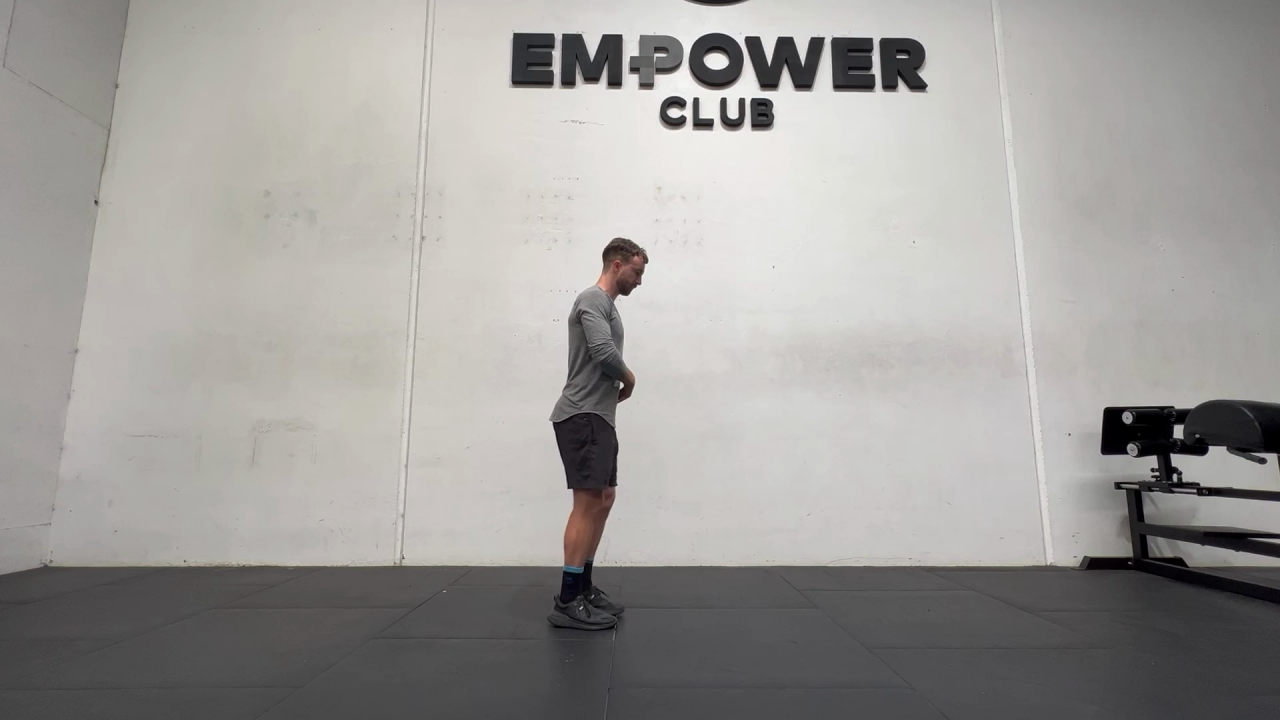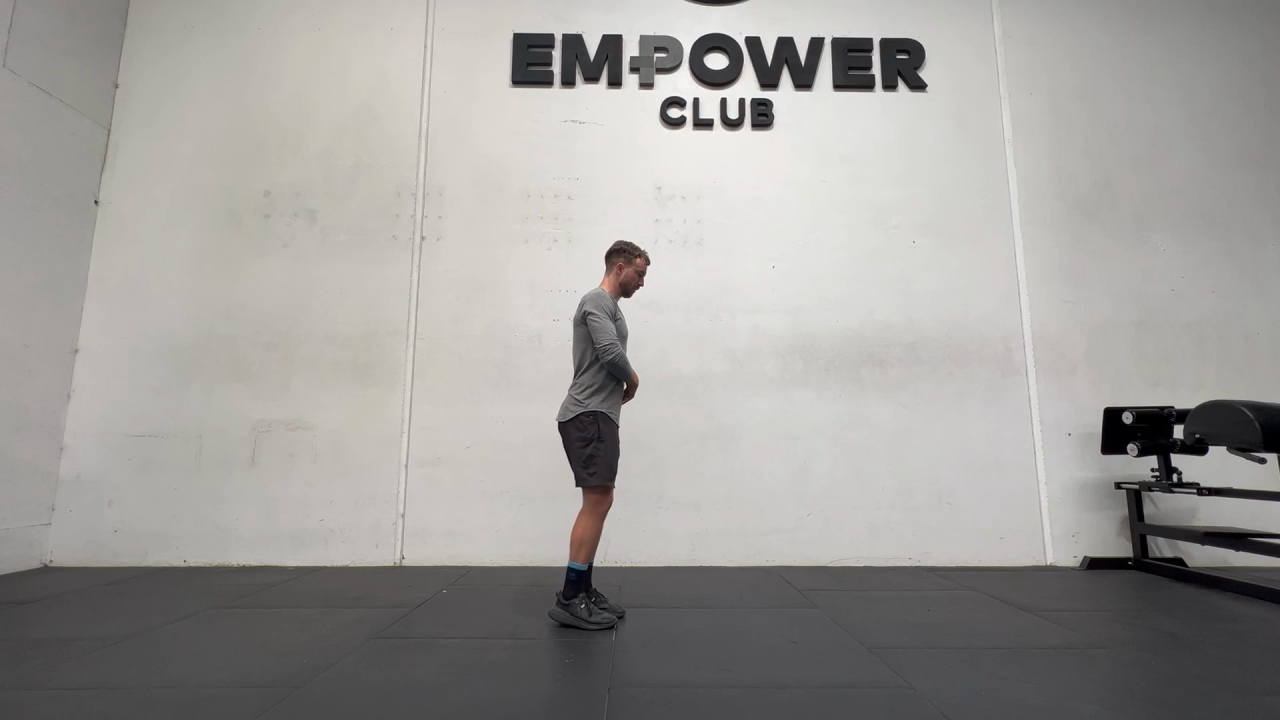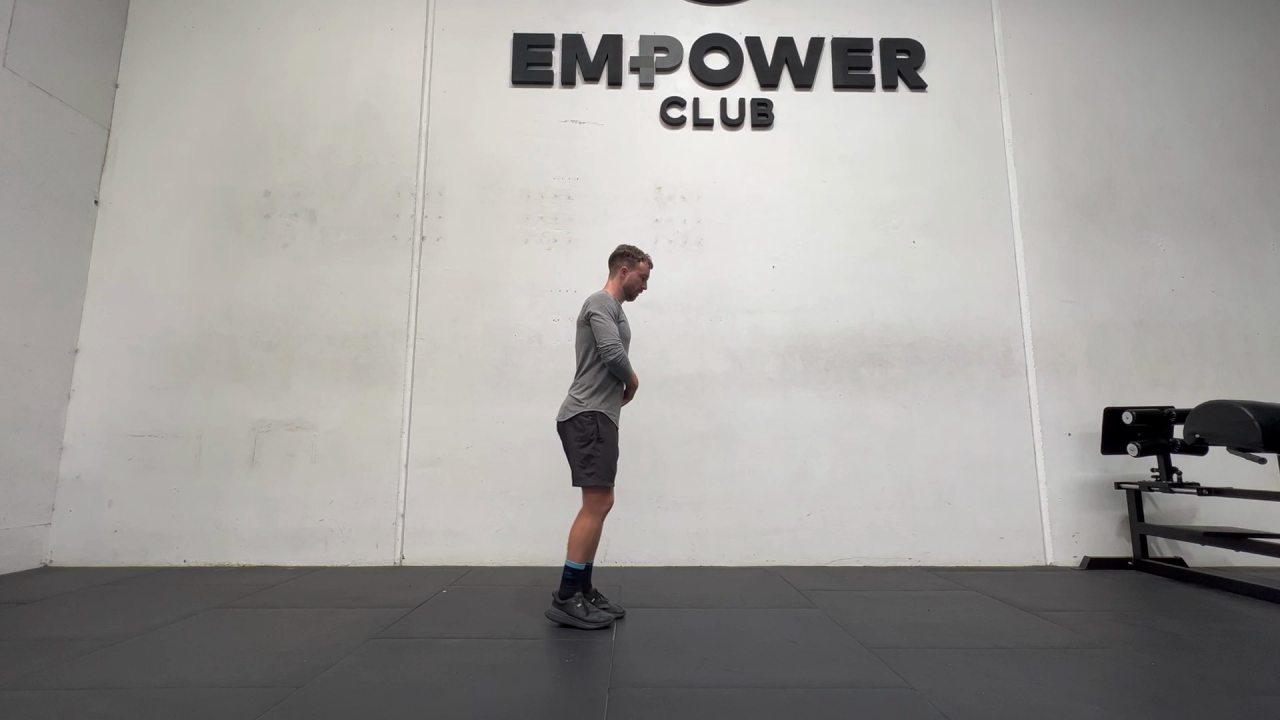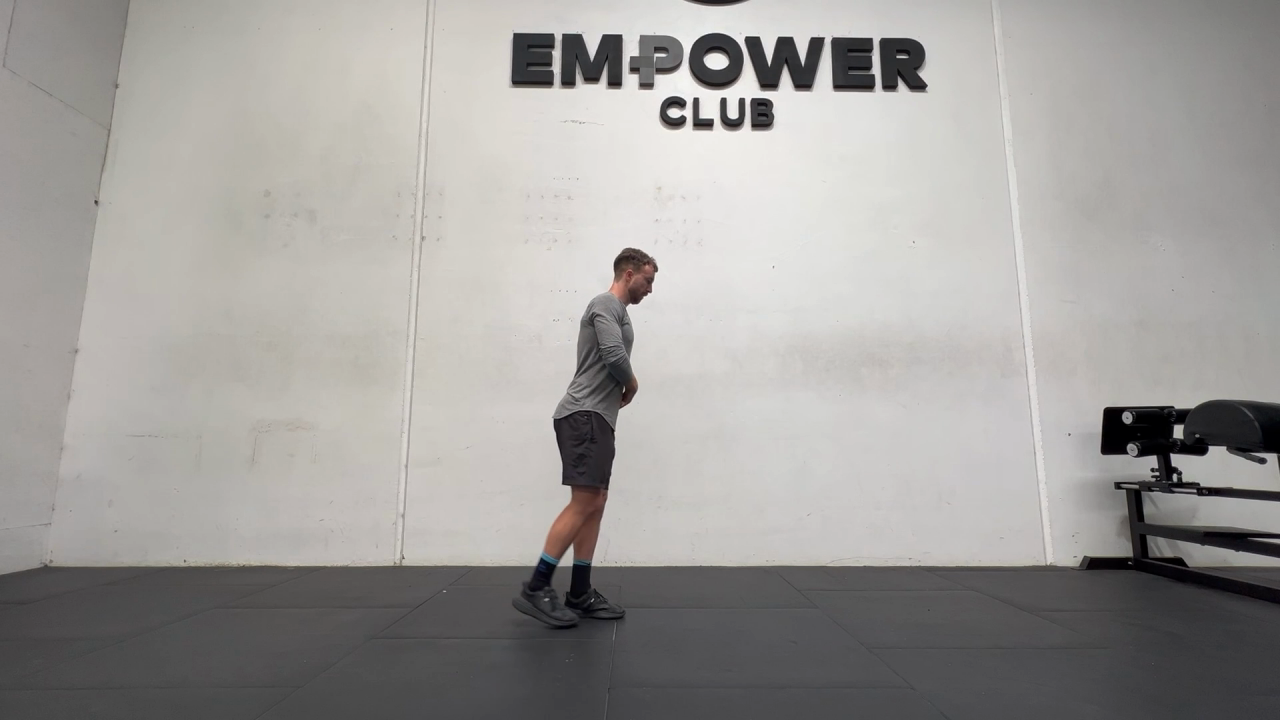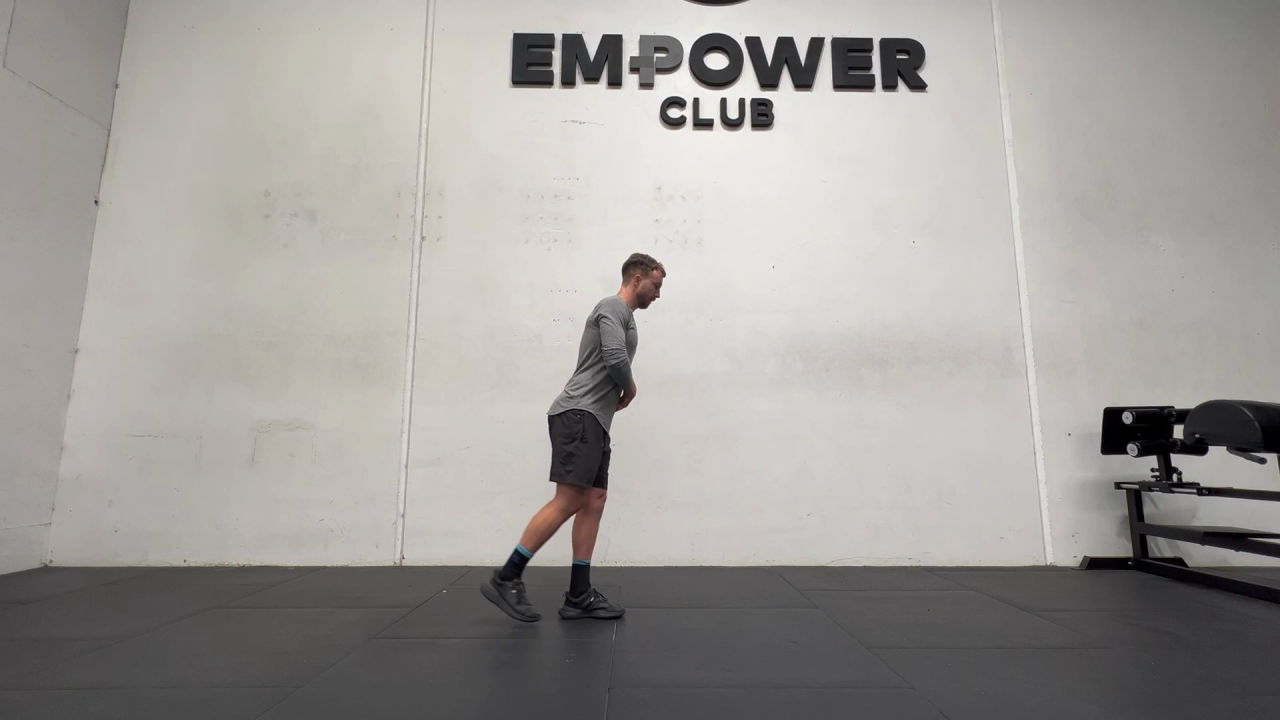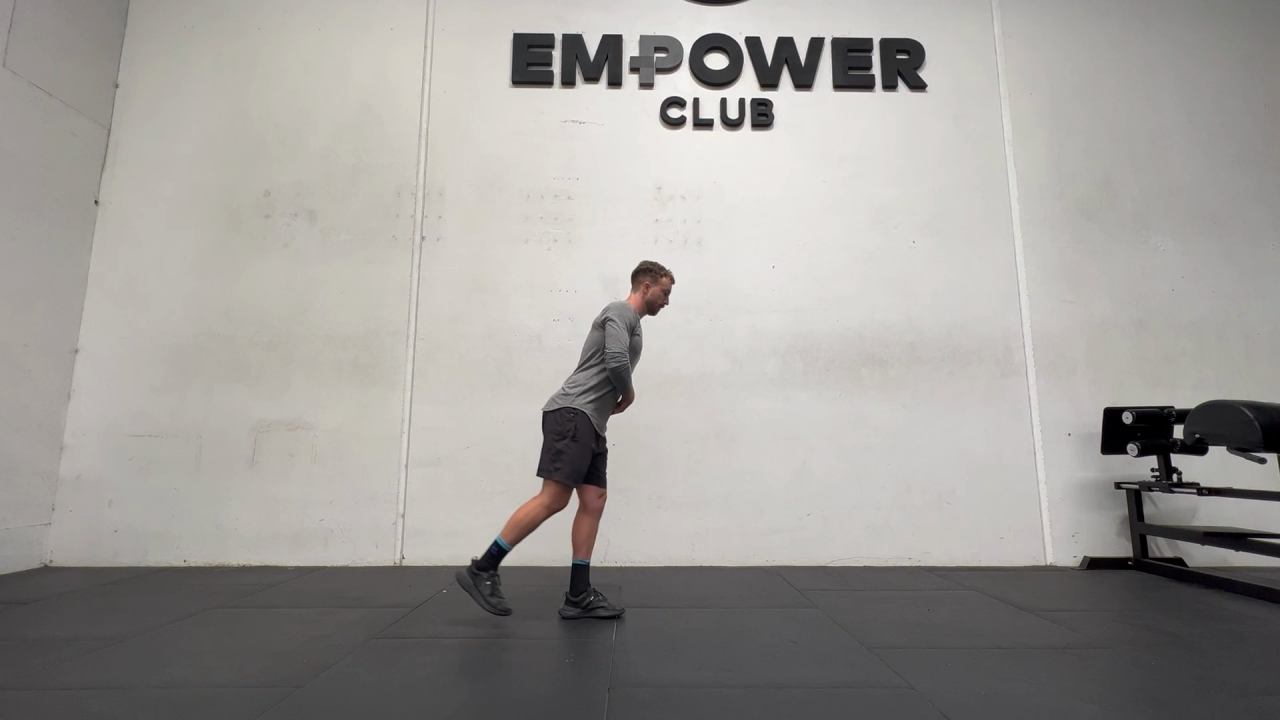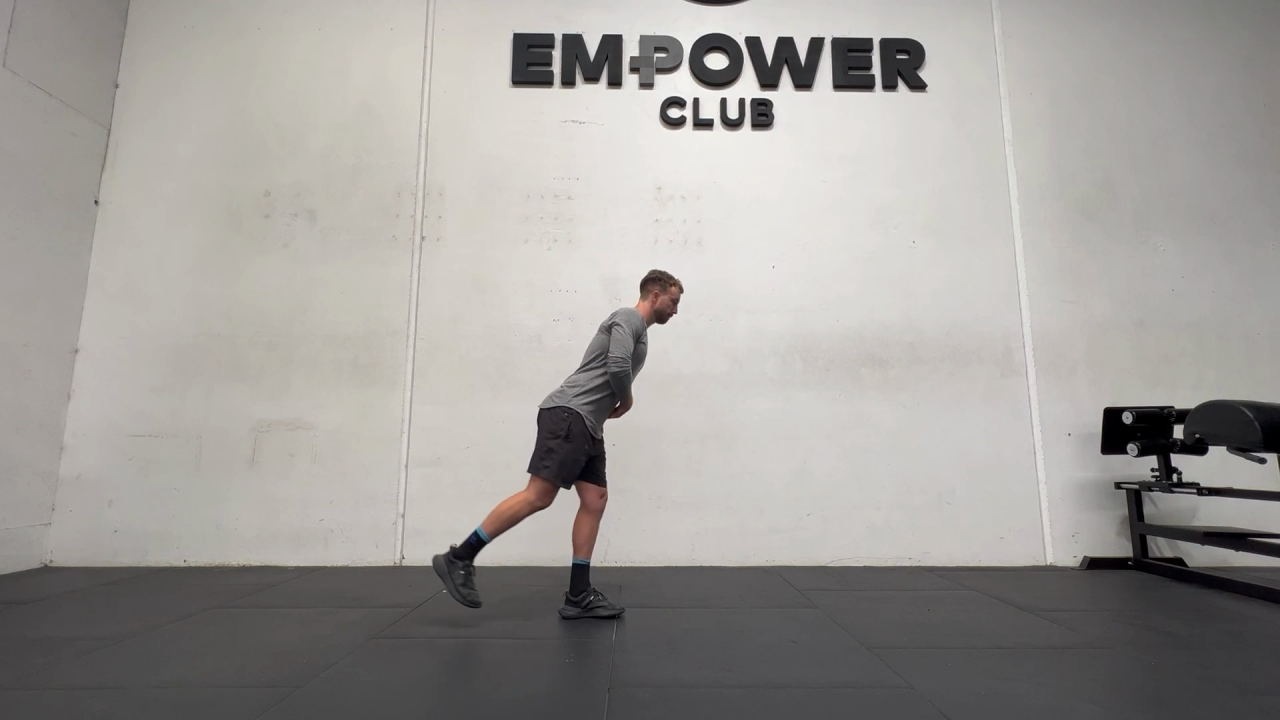
dt=0.2s
person 1, frame 1
left shoulder: (605, 304)
right shoulder: (592, 300)
right elbow: (604, 354)
left wrist: (622, 380)
right wrist: (628, 378)
left hip: (597, 416)
right hip: (583, 417)
left knee: (603, 500)
right knee: (589, 504)
left ankle: (583, 589)
right ankle: (568, 602)
person 1, frame 2
left shoulder: (608, 306)
right shoulder: (597, 301)
right elbow: (610, 354)
left wrist: (623, 384)
right wrist: (632, 380)
left hip: (599, 416)
right hip: (588, 416)
left knee: (599, 504)
right knee: (596, 503)
left ankle: (582, 591)
right ankle: (570, 599)
person 1, frame 3
left shoulder: (611, 308)
right shoulder: (600, 303)
right elbow: (612, 355)
left wrist: (625, 383)
right wrist: (632, 380)
left hip: (599, 417)
right hip: (588, 416)
left knee: (599, 504)
right knee: (597, 503)
left ankle: (581, 592)
right ankle: (566, 596)
person 1, frame 4
left shoulder: (615, 311)
right shoulder: (606, 305)
right elbow: (615, 357)
left wrist: (623, 388)
right wrist: (631, 384)
left hip: (598, 418)
right hip: (584, 416)
left knee: (594, 503)
right knee: (584, 504)
left ankle: (579, 594)
right ankle: (535, 588)
person 1, frame 5
left shoulder: (622, 315)
right shoulder: (613, 308)
right elbow: (615, 359)
left wrist: (621, 393)
right wrist: (630, 389)
left hip: (594, 420)
right hip: (578, 415)
left knee: (593, 502)
right knee: (568, 502)
left ankle: (579, 595)
right ankle: (505, 579)
person 1, frame 6
left shoulder: (630, 321)
right shoulder: (621, 312)
right elbow: (616, 362)
left wrist: (619, 397)
right wrist: (629, 394)
left hip: (591, 422)
right hip: (572, 414)
left knee: (593, 501)
right knee: (552, 499)
left ankle: (579, 594)
right ankle: (482, 570)
person 1, frame 7
left shoulder: (637, 329)
right shoulder: (628, 318)
right elbow: (617, 367)
left wrist: (617, 402)
right wrist: (626, 400)
left hip: (587, 424)
right hip: (568, 414)
left knee: (595, 501)
right knee: (537, 497)
left ankle: (579, 595)
right ankle: (459, 558)
